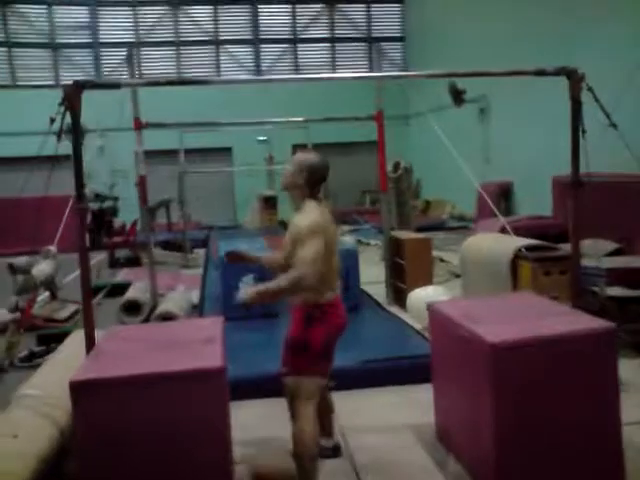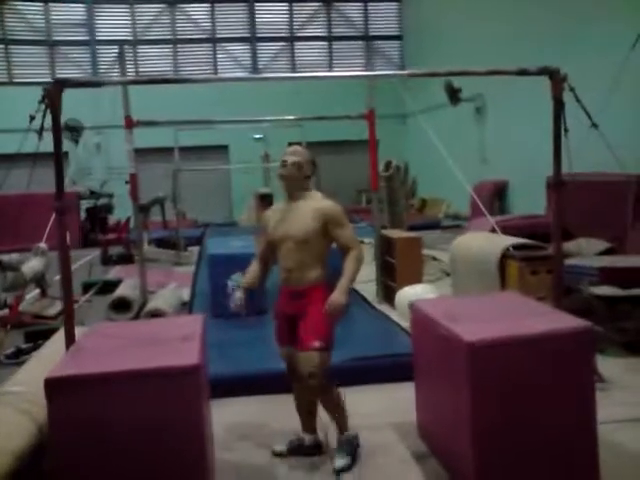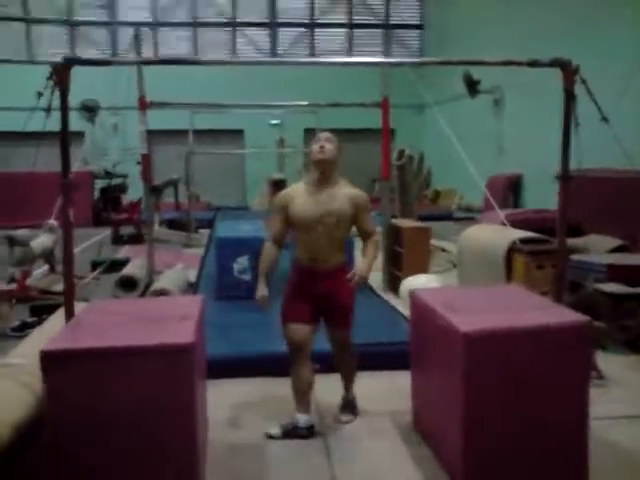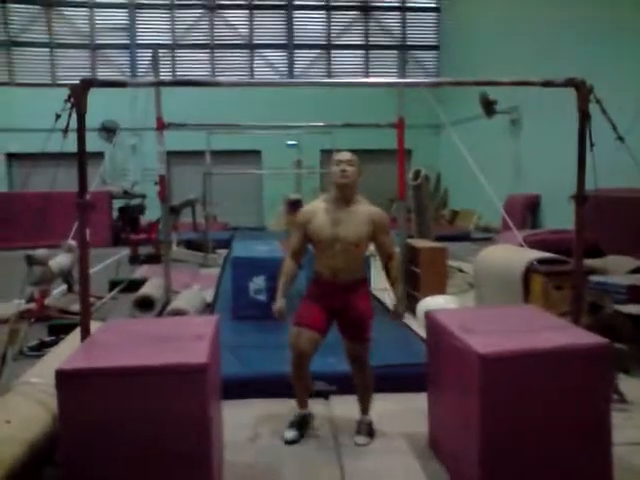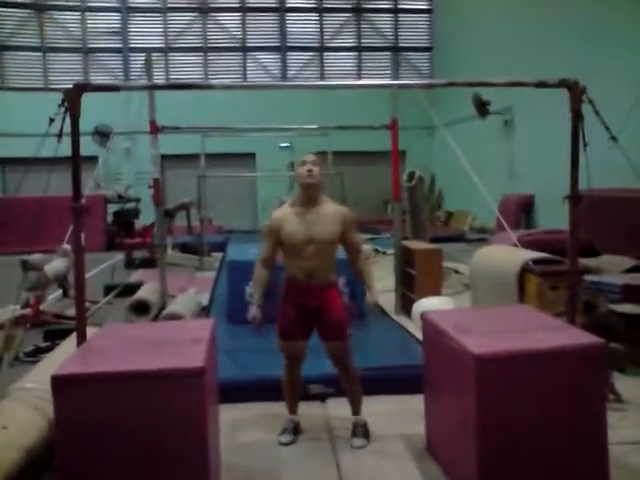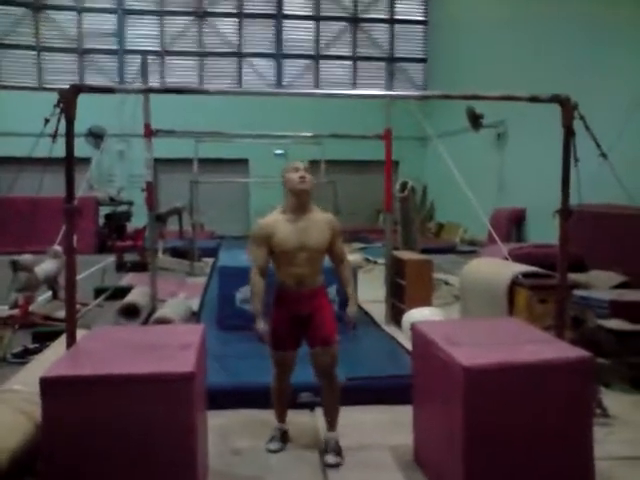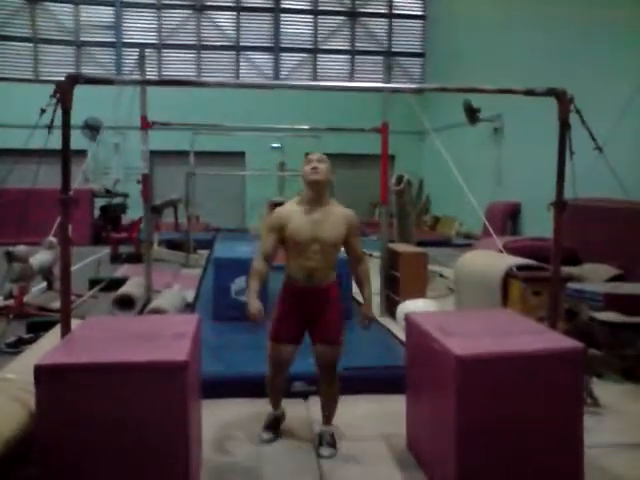
dt=0.4s
person 1, frame 1
left shoulder: (307, 221)
right shoulder: (317, 213)
left elbow: (304, 276)
right elbow: (288, 262)
left wrist: (257, 292)
right wrist: (249, 258)
left hip: (315, 315)
right hip: (327, 309)
left knee: (301, 401)
right knee: (315, 384)
right ankle: (327, 441)
person 1, frame 2
left shoulder: (326, 209)
right shoulder: (271, 215)
left elbow: (354, 251)
right elbow: (262, 259)
left wrist: (341, 290)
right wrist: (242, 288)
left hip: (316, 299)
right hip: (286, 297)
left knee: (314, 375)
right knee: (295, 373)
left ankle: (347, 437)
right ankle: (309, 438)
person 1, frame 3
left shoulder: (354, 197)
right shoulder: (288, 197)
left elbow: (370, 236)
right elbow: (274, 242)
left wrist: (366, 264)
right wrist: (262, 280)
left hip: (337, 278)
right hip: (301, 278)
left knee: (341, 346)
right knee: (298, 348)
left ankle: (348, 396)
right ankle: (303, 420)
person 1, frame 4
left shoulder: (374, 216)
right shoulder: (308, 213)
left elbow: (389, 257)
right elbow: (293, 256)
left wrist: (398, 298)
right wrist: (280, 295)
left hip: (355, 292)
right hip: (319, 291)
left knee: (359, 360)
right knee: (299, 354)
left ankle: (364, 419)
right ankle: (302, 414)
person 1, frame 5
left shoulder: (341, 215)
right shoulder: (278, 219)
left elbow: (356, 254)
right elbow: (265, 263)
left wrist: (370, 289)
right wrist: (255, 303)
left hip: (328, 292)
right hip: (293, 294)
left knee: (343, 360)
right knee: (292, 362)
left ankle: (358, 419)
right ankle: (292, 420)
person 1, frame 6
left shoulder: (328, 222)
right shoulder: (267, 225)
left elbow: (341, 262)
right elbow: (258, 272)
left wrist: (352, 299)
right wrist: (259, 316)
left hip: (318, 300)
right hip: (284, 301)
left knee: (327, 370)
right knee: (282, 370)
left ankle: (331, 437)
right ankle: (281, 427)
person 1, frame 7
left shoulder: (346, 217)
right shoulder: (282, 215)
left elbow: (358, 261)
right elbow: (263, 258)
left wrist: (367, 301)
right wrist: (253, 295)
left hip: (327, 297)
right hip: (292, 295)
left knee: (328, 366)
right knee: (278, 363)
left ankle: (327, 429)
right ankle: (276, 413)
